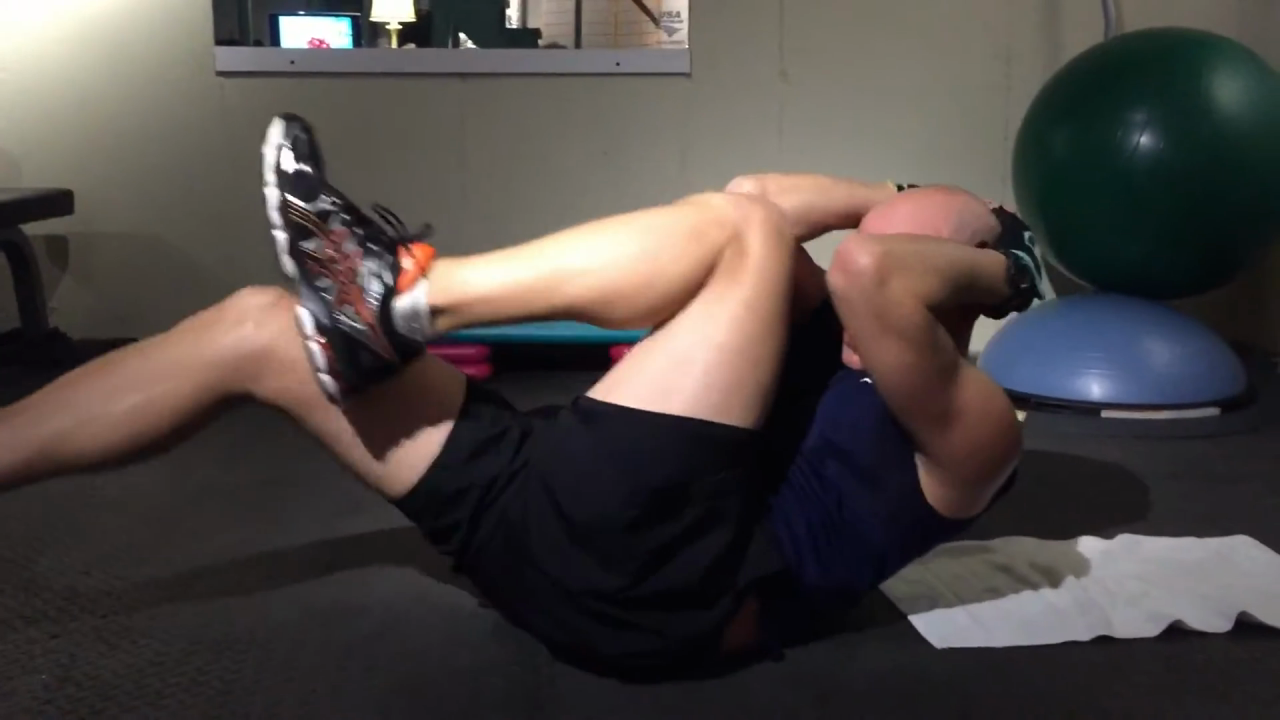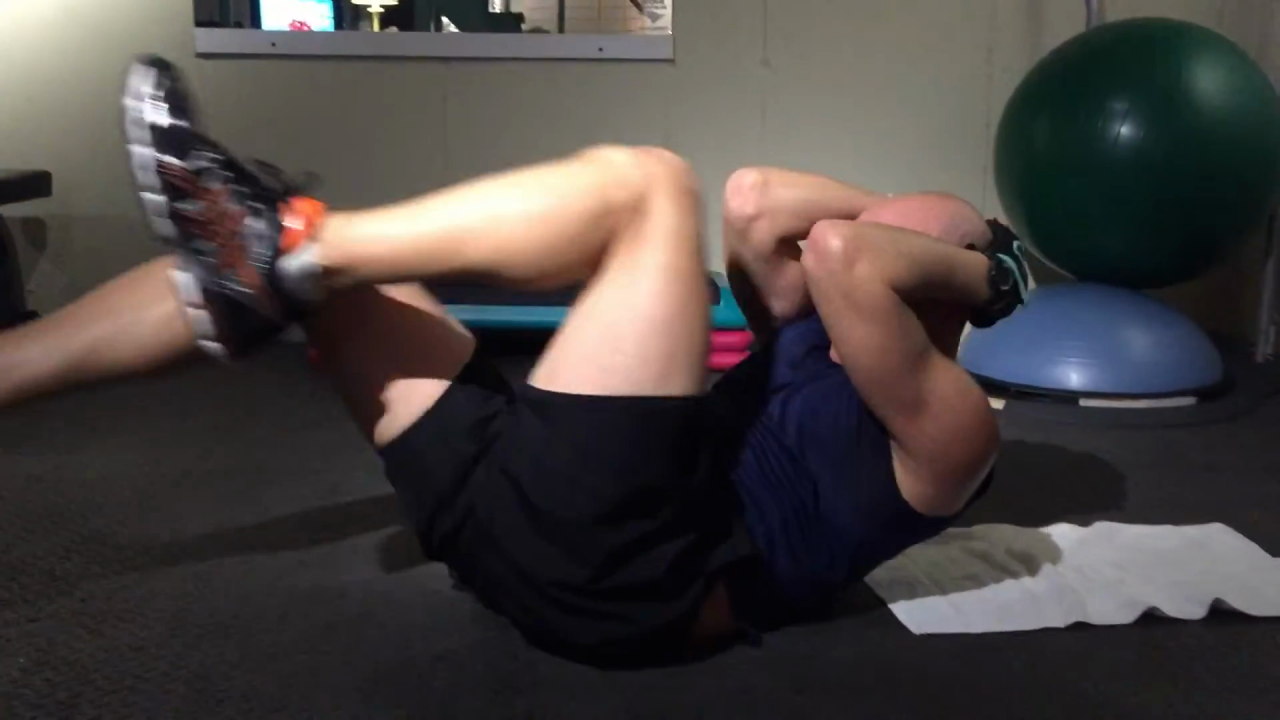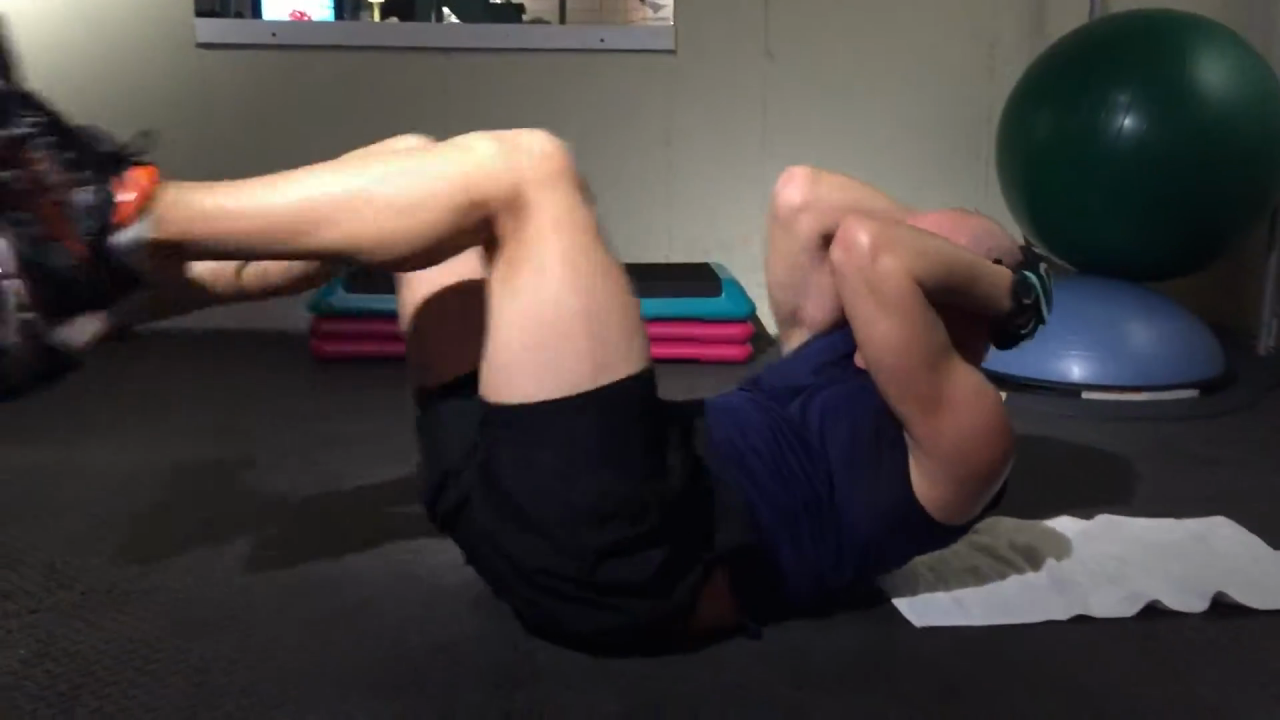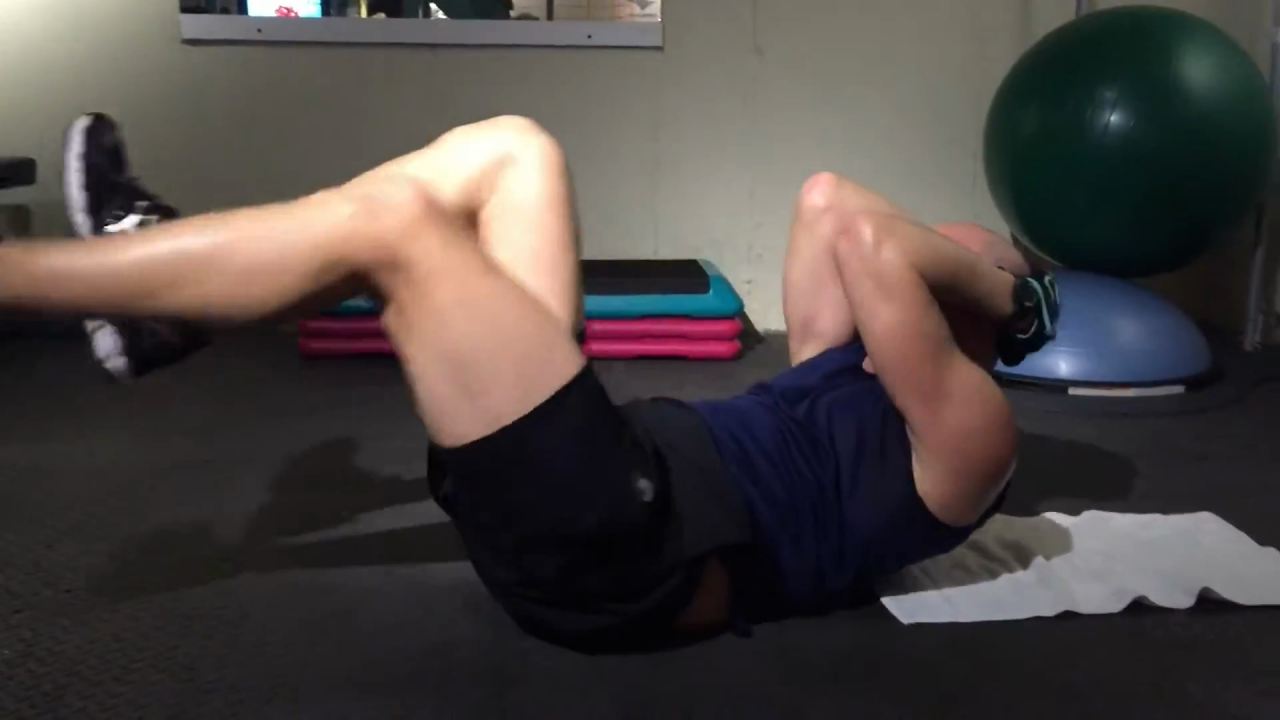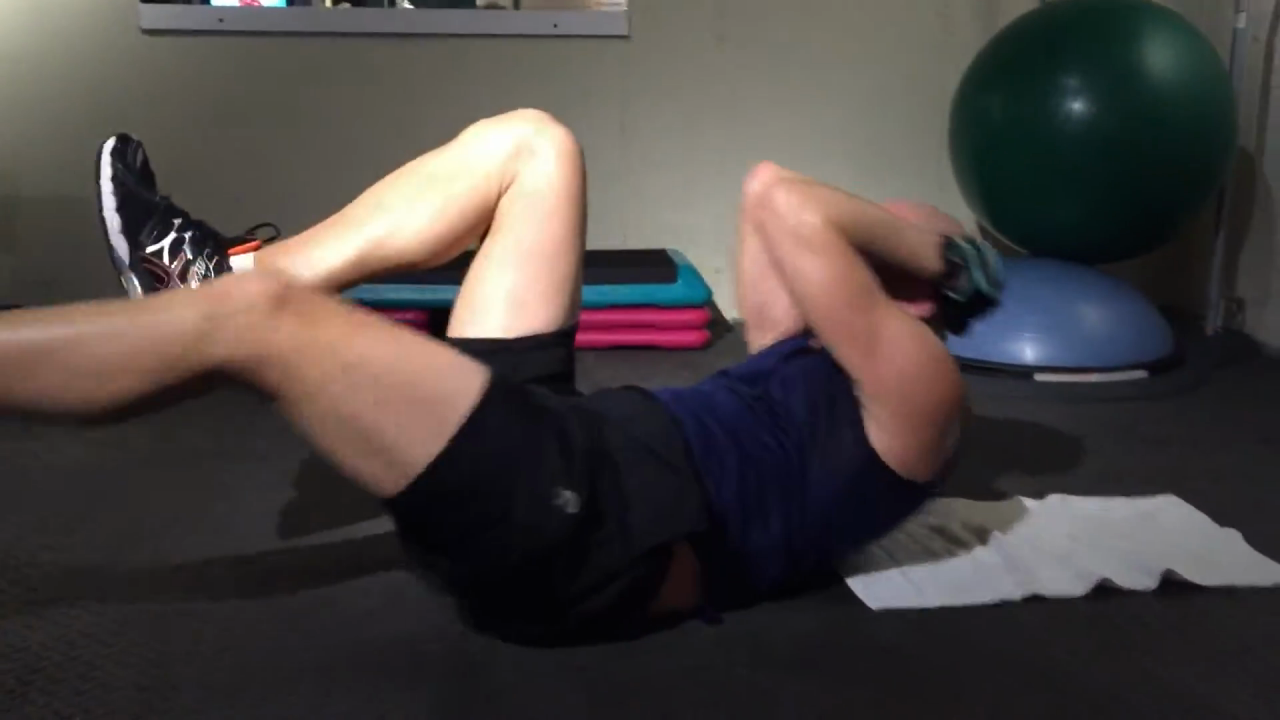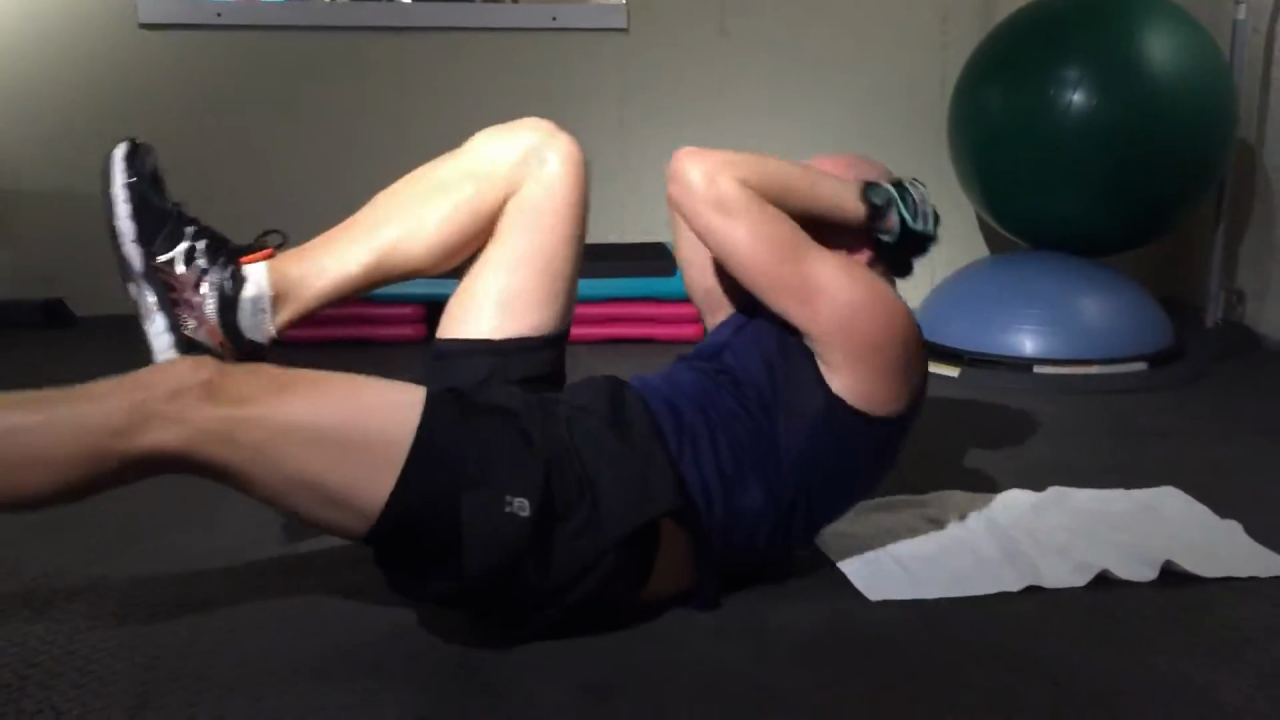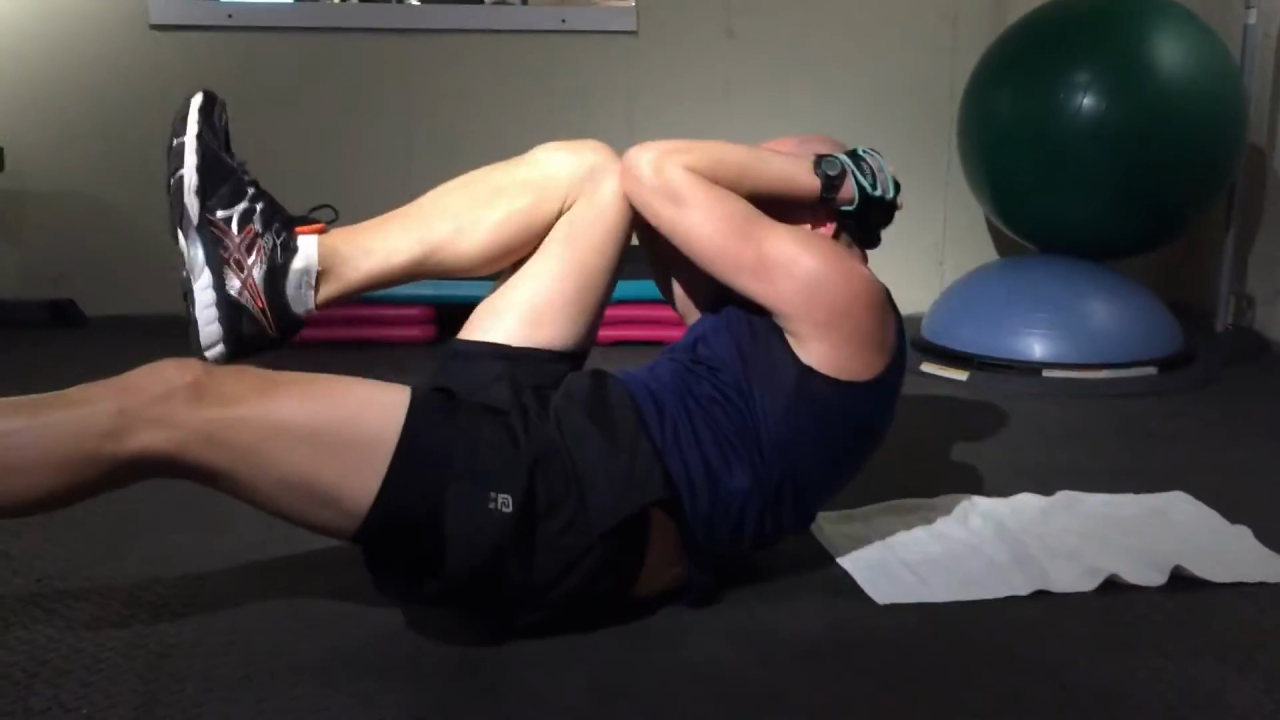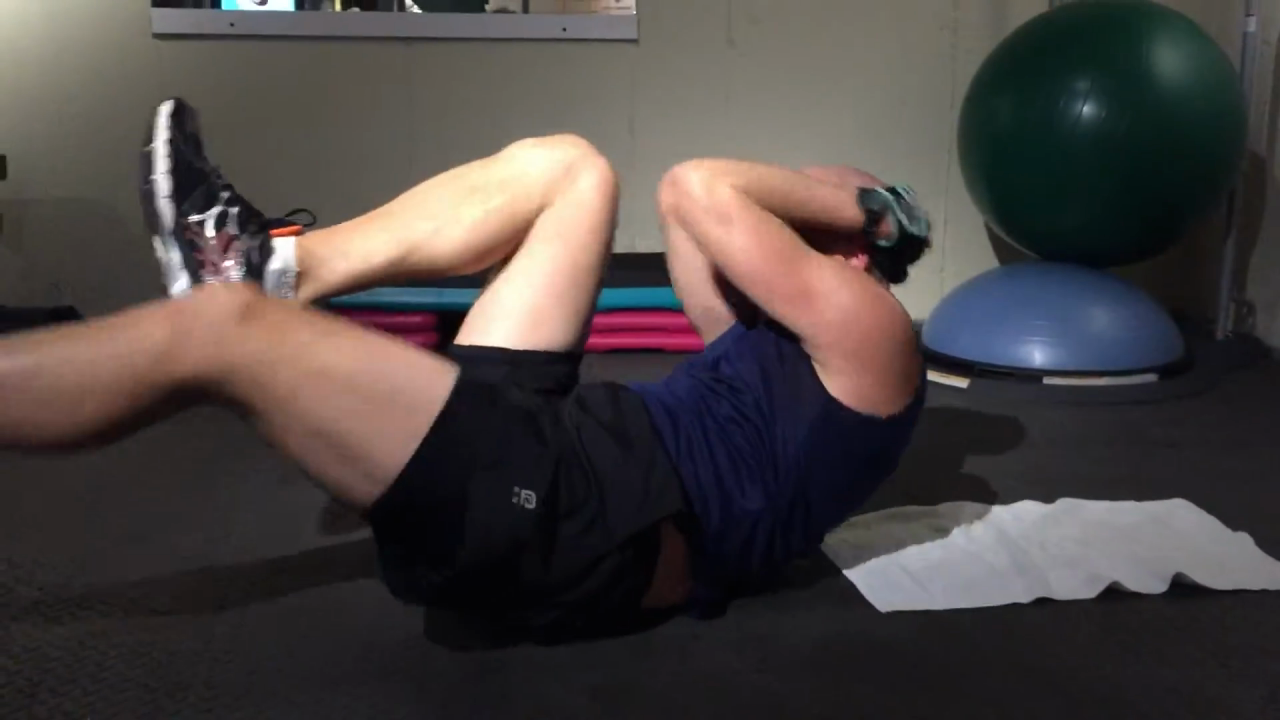
dt=0.2s
person 1, frame 1
left shoulder: (971, 430)
right shoulder: (835, 336)
left elbow: (873, 271)
right elbow: (754, 192)
left wrist: (986, 267)
right wrist: (894, 200)
left hip: (638, 563)
right hip: (543, 502)
left knee: (742, 237)
right knee: (259, 326)
left ankle: (406, 293)
person 1, frame 2
left shoulder: (949, 426)
right shoulder: (821, 333)
left elbow: (850, 259)
right elbow: (756, 198)
left wrist: (973, 269)
right wrist: (904, 205)
left hip: (608, 557)
right hip: (527, 499)
left knee: (643, 183)
right knee: (263, 281)
left ankle: (296, 244)
person 1, frame 3
left shoulder: (962, 438)
right shoulder: (848, 350)
left elbow: (868, 250)
right elbow: (803, 197)
left wrist: (990, 284)
right wrist: (935, 229)
left hip: (609, 544)
right hip: (540, 485)
left knee: (521, 172)
right knee: (414, 164)
left ankle: (129, 214)
right ankle: (96, 286)
person 1, frame 4
left shoulder: (968, 435)
right shoulder: (852, 364)
left elbow: (871, 245)
right elbow: (826, 200)
left wrist: (992, 285)
right wrist: (958, 246)
left hip: (604, 543)
right hip: (572, 487)
left knee: (384, 224)
right knee: (512, 150)
right ankle: (164, 303)
person 1, frame 5
left shoulder: (919, 390)
right shoulder: (819, 358)
left elbow: (790, 209)
right elbow: (765, 189)
left wrist: (928, 252)
right wrist: (907, 235)
left hip: (580, 536)
right hip: (561, 462)
left knee: (253, 320)
right knee: (528, 144)
right ankle: (218, 275)
person 1, frame 6
left shoulder: (873, 331)
right shoulder: (790, 326)
left elbow: (701, 176)
right elbow: (708, 201)
left wrist: (856, 201)
right wrist: (856, 195)
left hip: (568, 519)
right hip: (531, 435)
left knee: (185, 403)
right knee: (535, 153)
right ankle: (250, 295)
person 1, frame 7
left shoulder: (839, 296)
right shoulder: (777, 316)
left elbow: (659, 172)
right elbow: (668, 208)
left wrist: (813, 174)
right wrist: (813, 175)
left hip: (566, 510)
right hip: (526, 429)
left knee: (170, 405)
right knee: (588, 174)
right ankle: (295, 270)
person 1, frame 8
left shoulder: (868, 331)
right shoulder: (788, 342)
left elbow: (698, 191)
right elbow: (695, 221)
left wrist: (850, 204)
right wrist: (844, 203)
left hip: (578, 525)
right hip: (545, 450)
left knee: (215, 332)
right knee: (567, 167)
right ankle: (281, 267)
